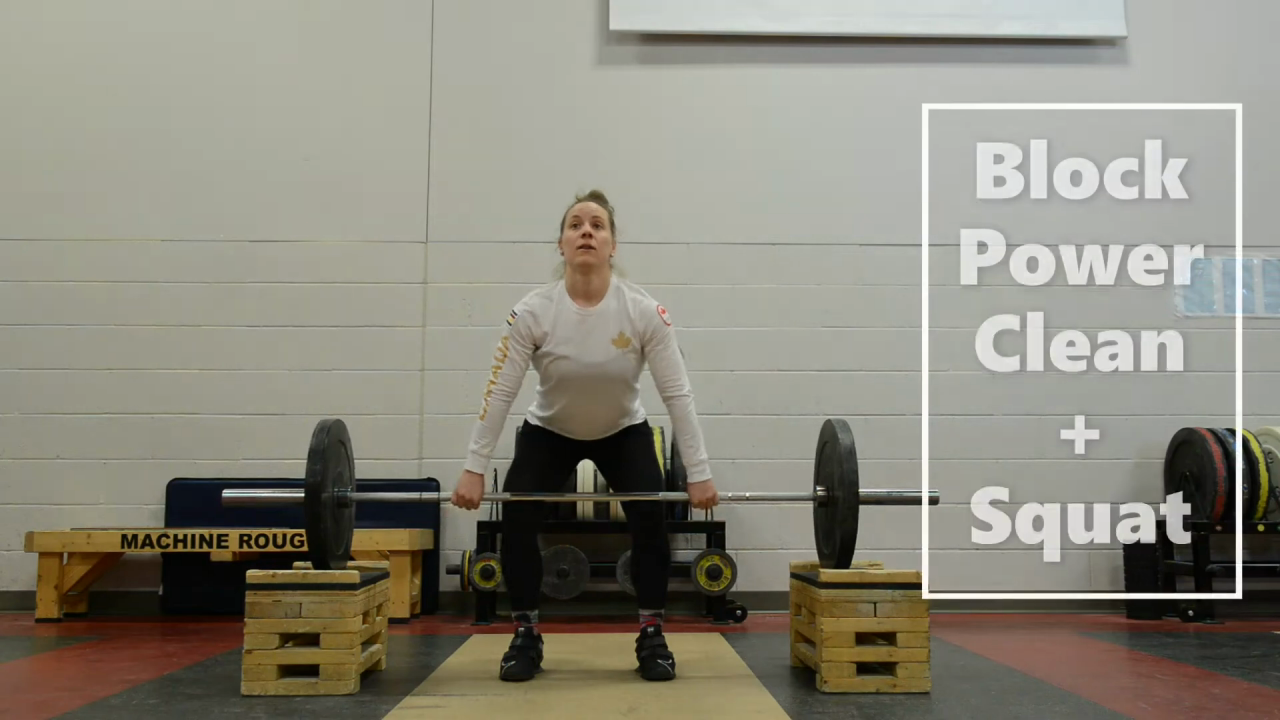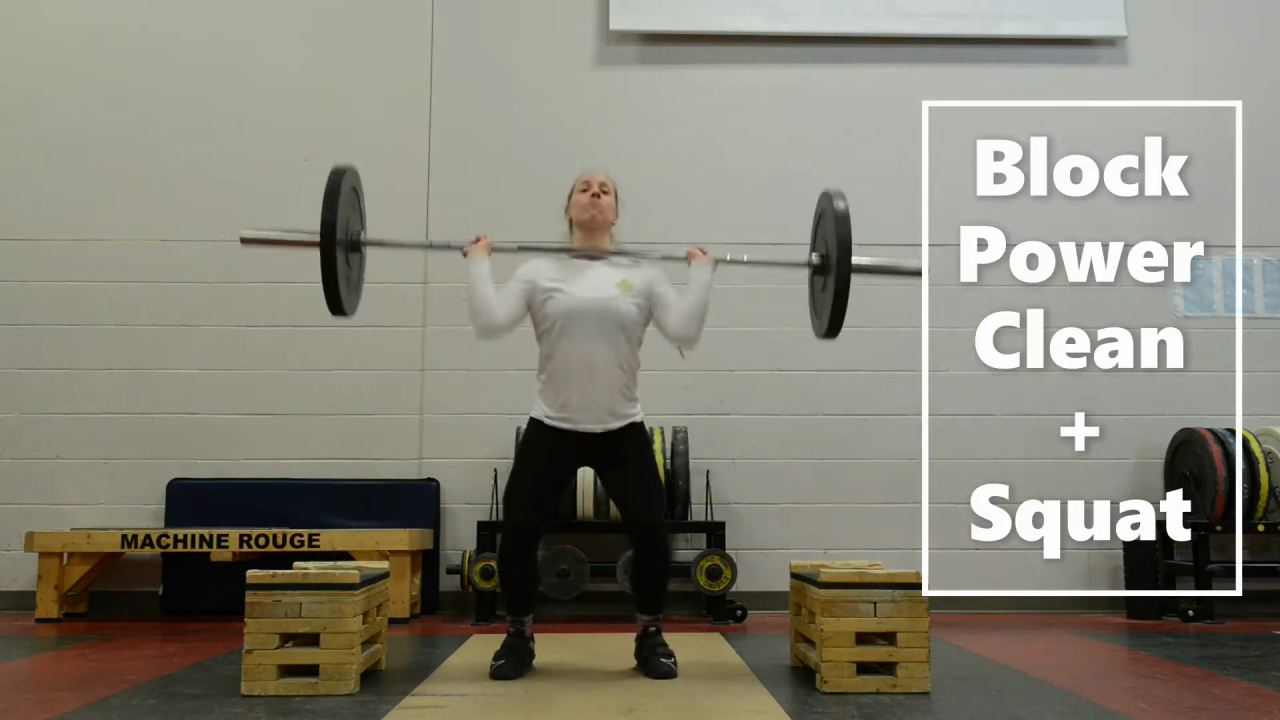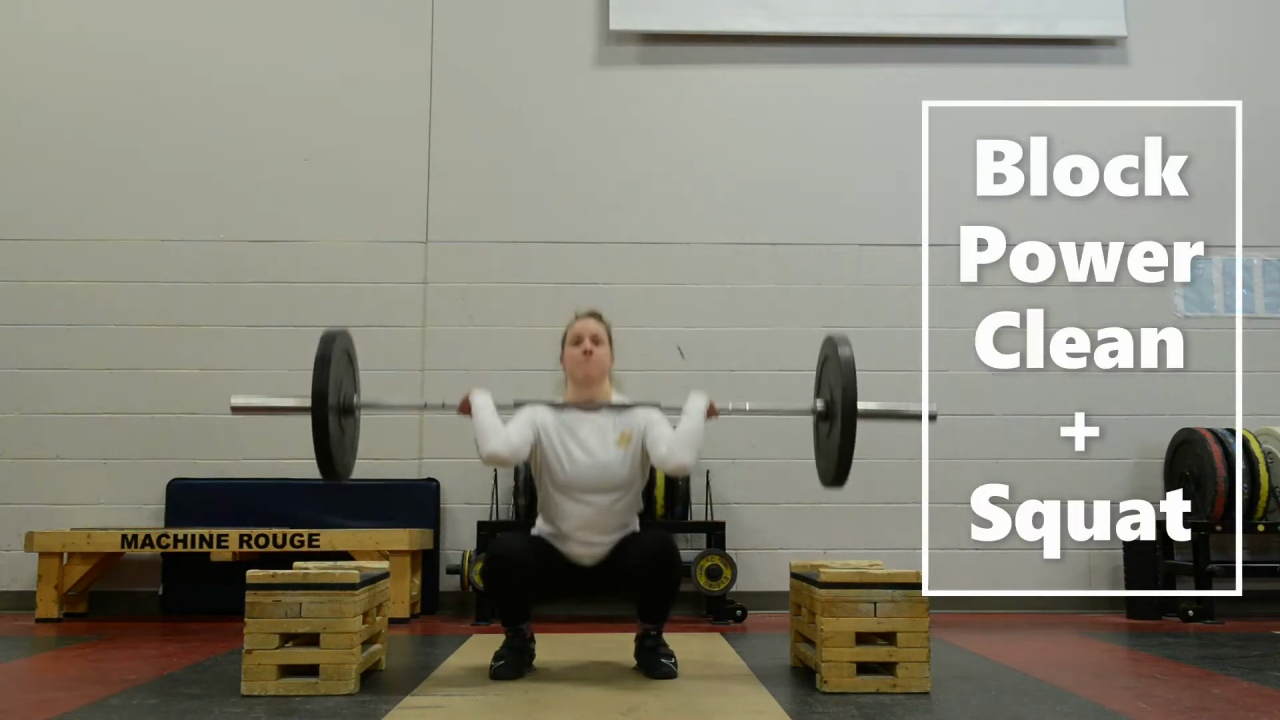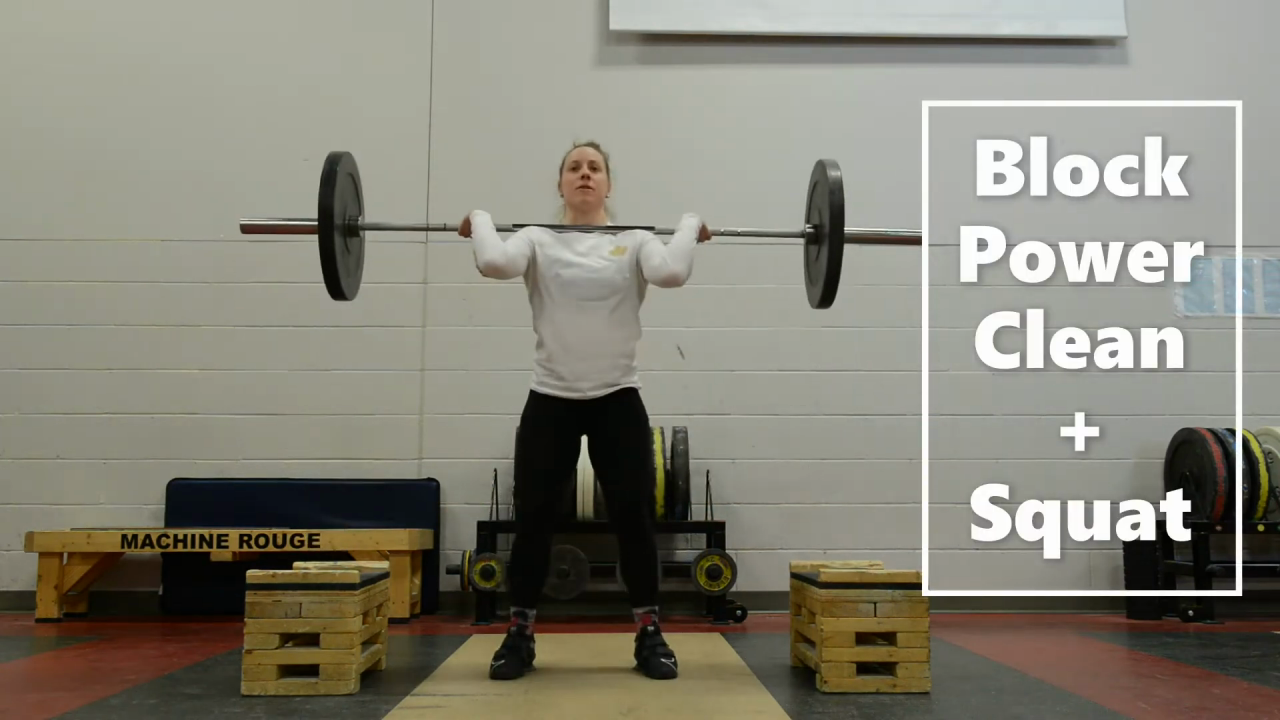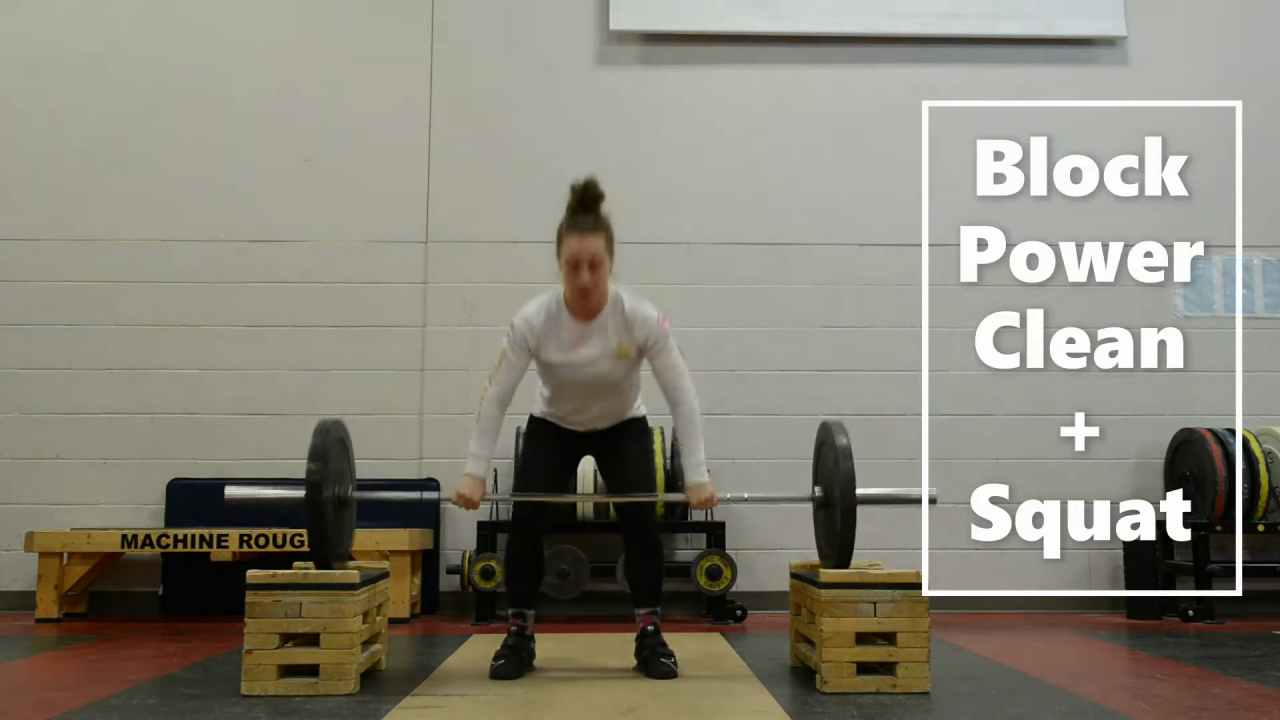
dt=1s
person 1, frame 1
left shoulder: (644, 311)
right shoulder: (533, 311)
left elbow: (677, 393)
right elbow: (499, 391)
left wrist: (699, 473)
right wrist: (473, 469)
left hip: (623, 433)
right hip: (548, 432)
left knee: (650, 518)
right knee: (517, 518)
left ankle: (651, 636)
right ankle: (526, 637)
person 1, frame 2
left shoulder: (643, 275)
right shoulder: (539, 271)
left elbow: (685, 333)
right elbow: (489, 324)
left wrist: (701, 277)
right wrist: (478, 262)
left hip: (621, 429)
right hip: (552, 427)
left knee: (650, 530)
right knee: (517, 532)
left ankle: (650, 637)
right ankle: (519, 637)
person 1, frame 3
left shoulder: (640, 418)
right shoulder: (540, 418)
left elbow: (678, 460)
right elbow: (497, 451)
left wrist: (695, 407)
right wrist: (482, 401)
left hip: (619, 549)
right hip: (554, 551)
left knee: (661, 552)
right knee: (503, 555)
left ankle: (650, 639)
right ankle: (518, 640)
person 1, frame 4
left shoulder: (634, 240)
right shoulder: (538, 239)
left elbow: (672, 272)
right elbow: (494, 263)
left wrist: (689, 227)
right wrist: (481, 222)
left hip: (617, 400)
right hip: (550, 400)
left knee: (634, 518)
right knee: (533, 520)
left ankle: (648, 634)
right ankle: (520, 634)
person 1, frame 5
left shoulder: (641, 317)
right shoulder: (533, 319)
left elbow: (681, 395)
right elbow: (496, 396)
left wrist: (697, 473)
right wrist: (474, 471)
left hip: (624, 427)
right hip: (553, 427)
left knee: (641, 520)
right knee: (527, 520)
left ankle: (650, 635)
right ankle: (519, 636)
